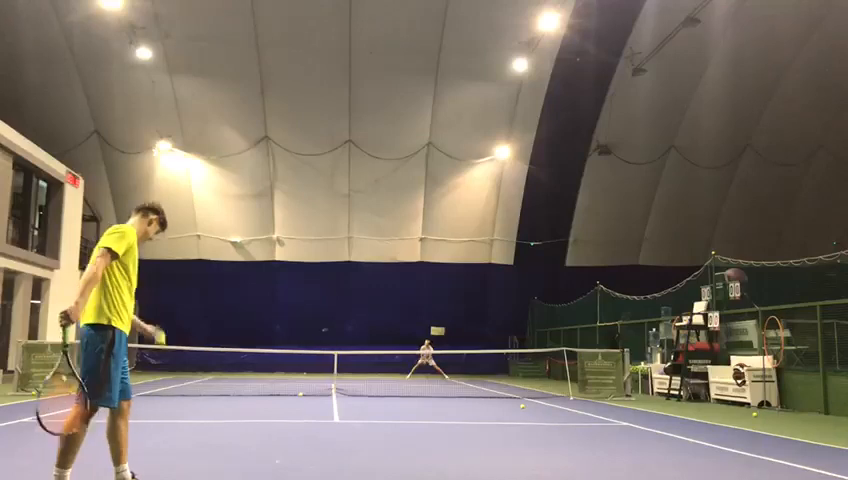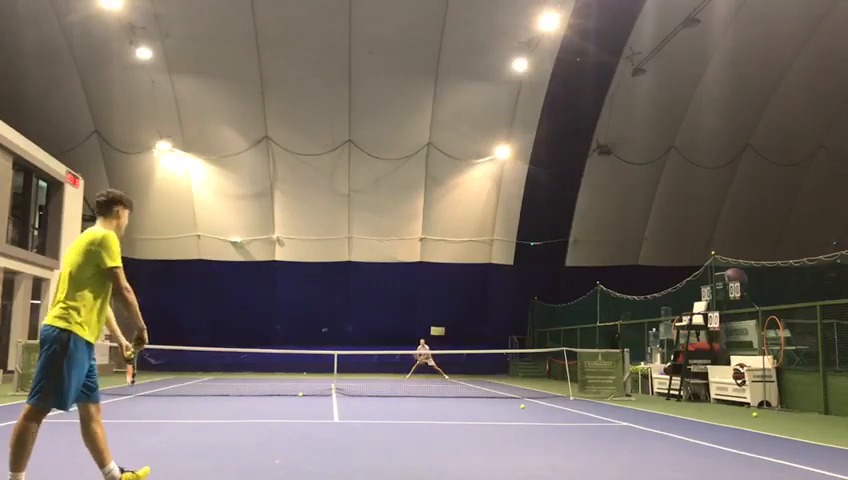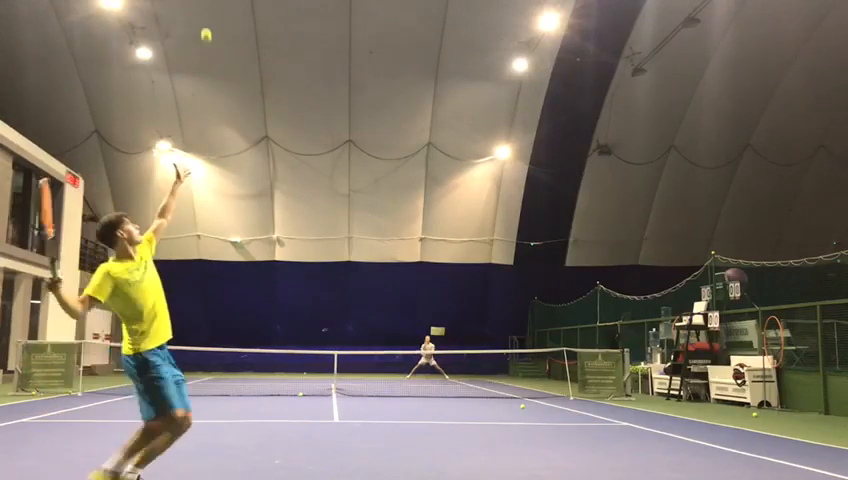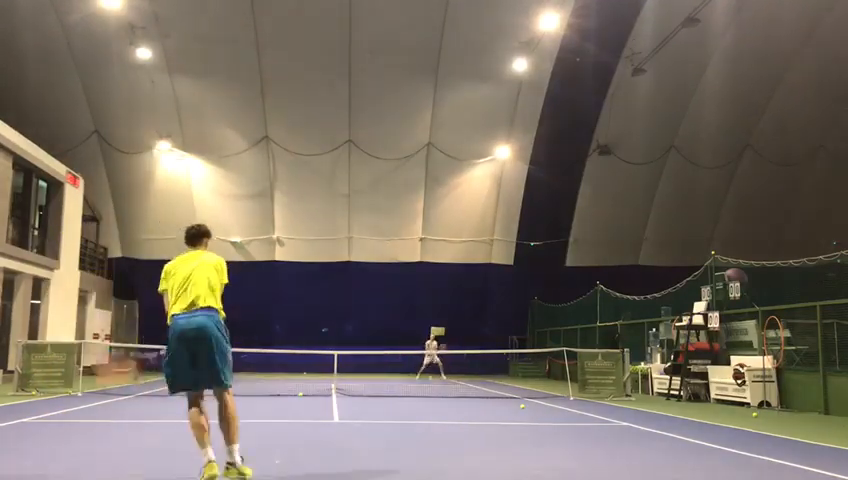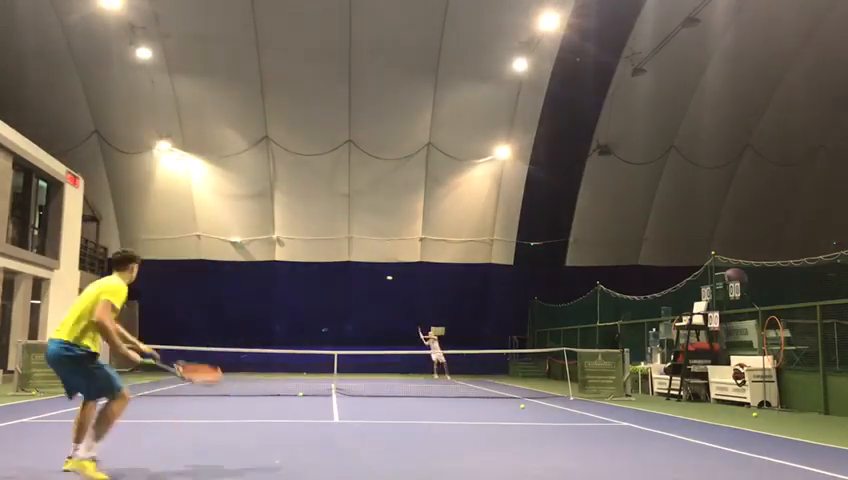
dt=1s
person 1, frame 1
left shoulder: (125, 242)
right shoulder: (123, 232)
right elbow: (96, 265)
left wrist: (141, 325)
right wrist: (78, 304)
left hip: (114, 331)
right hip: (105, 329)
left knee: (121, 406)
right knee: (88, 405)
person 1, frame 2
left shoulder: (91, 239)
right shoulder: (105, 238)
right elbow: (123, 289)
left wrist: (119, 338)
right wrist: (141, 327)
left hip: (80, 337)
right hip: (67, 333)
left knee: (91, 410)
right knee: (38, 408)
person 1, frame 3
left shoulder: (143, 252)
right shoulder: (109, 272)
left elbow: (163, 218)
right elbow: (78, 311)
left wrist: (177, 184)
right wrist: (58, 292)
left hip: (160, 353)
right hip: (143, 356)
left knee: (181, 421)
right knee: (176, 416)
person 1, frame 4
left shoulder: (170, 267)
right shoulder: (216, 261)
left elbow: (167, 305)
left hip: (178, 325)
right hip: (208, 320)
left knee: (194, 399)
right knee: (224, 393)
person 1, frame 5
left shoulder: (102, 283)
right shoulder: (118, 287)
left elbow: (111, 324)
right elbow: (100, 320)
left wrist: (138, 344)
right wrist: (124, 351)
left hip: (56, 346)
right hip: (72, 349)
left knee: (91, 397)
right knee: (120, 396)
left ankle: (75, 455)
right ankle: (84, 456)
